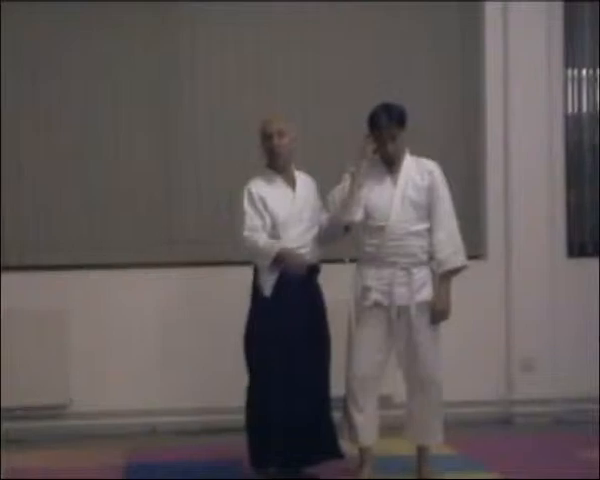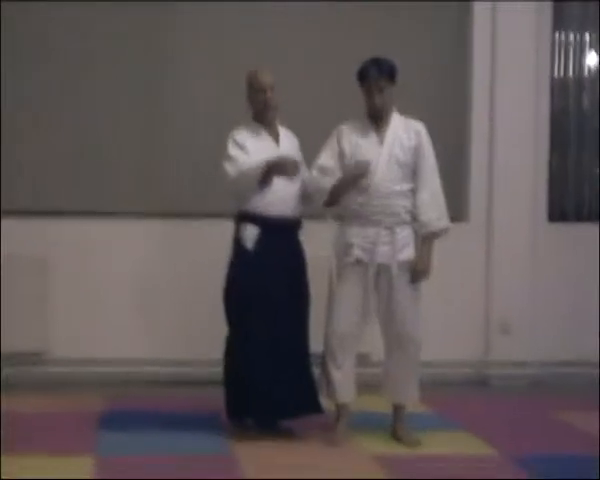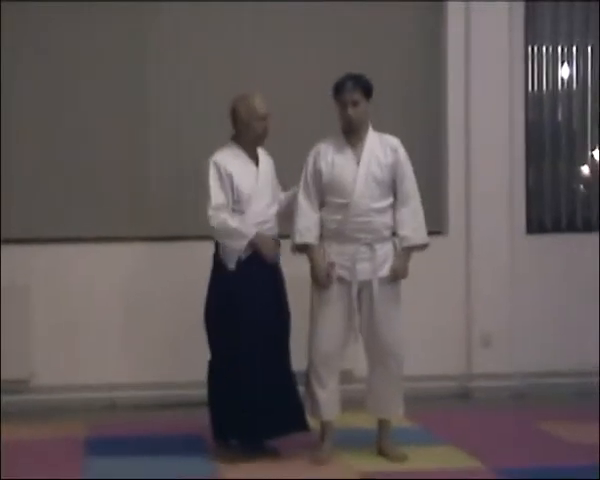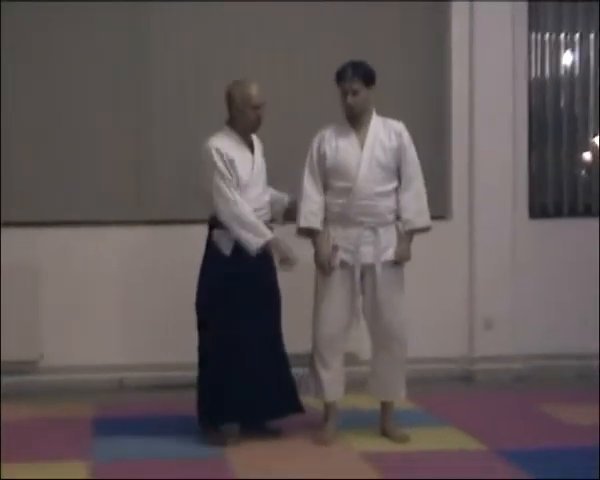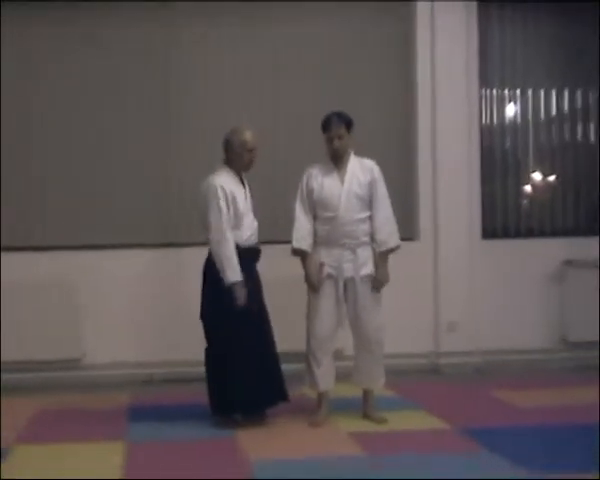
dt=0.5s
person 1, frame 1
left shoulder: (428, 172)
right shoulder: (361, 175)
left elbow: (444, 230)
right elbow: (343, 214)
left wrist: (444, 286)
right wrist: (363, 165)
left hip: (418, 282)
right hip: (374, 283)
left knee: (425, 373)
right knee: (362, 372)
person 1, frame 2
left shoulder: (415, 132)
right shoulder: (345, 133)
left elbow: (428, 190)
right elbow: (318, 180)
left wrist: (426, 246)
right wrist: (342, 183)
left hip: (400, 241)
right hip: (355, 241)
left knee: (403, 332)
right knee: (341, 328)
left ankle: (399, 419)
right ankle: (342, 415)
person 1, frame 3
left shoulder: (391, 148)
right shoulder: (322, 153)
left elbow: (407, 202)
right elbow: (308, 205)
left wrist: (404, 254)
right wrist: (314, 254)
left hip: (379, 258)
right hip: (335, 258)
left knee: (386, 347)
right knee: (324, 347)
left ankle: (384, 435)
right ankle: (326, 434)
person 1, frame 4
left shoulder: (396, 132)
right shoulder: (326, 138)
left elbow: (411, 187)
right elbow: (312, 190)
left wrist: (406, 237)
right wrist: (318, 239)
left hip: (383, 242)
right hip: (338, 242)
left knee: (390, 330)
right knee: (328, 330)
left ankle: (387, 415)
right ankle: (330, 415)
person 1, frame 5
left shoulder: (369, 170)
right shoulder: (313, 176)
left elbow: (382, 216)
right elbow: (303, 220)
left wrist: (382, 261)
right wrist: (308, 261)
left hip: (362, 260)
right hip: (326, 261)
left knee: (370, 332)
right knee: (320, 332)
person 2, frame 1
left shoulder: (308, 184)
right shoulder: (256, 189)
left elbow: (323, 228)
right elbow: (252, 237)
right wrist: (281, 253)
left hip: (307, 285)
right hip: (274, 288)
left knee: (309, 373)
right knee: (270, 376)
person 2, frame 2
left shoulder: (291, 139)
right shoulder: (240, 138)
left elbow: (302, 183)
right elbow: (240, 176)
right wrist: (270, 166)
left hip: (288, 240)
right hip: (256, 241)
left knee: (287, 327)
right knee: (251, 329)
left ankle: (273, 409)
right ankle: (244, 411)
person 2, frame 3
left shoulder: (266, 160)
right shoulder: (221, 162)
right elbow: (217, 217)
right wrist: (254, 238)
left hip: (266, 264)
right hip: (236, 265)
left knee: (270, 348)
right knee: (233, 352)
left ankle: (255, 432)
right ankle: (227, 433)
person 2, frame 4
left shoulder: (255, 143)
right shoulder: (217, 148)
right elbow: (231, 205)
left wrist: (289, 202)
right wrist: (272, 240)
left hip: (256, 249)
right hip: (228, 251)
left knee: (262, 334)
right knee: (223, 337)
left ankle: (253, 414)
right ankle: (216, 418)
person 2, frame 5
left shoulder: (240, 181)
right shoulder: (218, 184)
right elbow: (221, 237)
right wrist: (234, 281)
left hip: (244, 267)
right hip: (227, 272)
left knee: (255, 338)
right knee: (226, 342)
left ankle: (249, 403)
